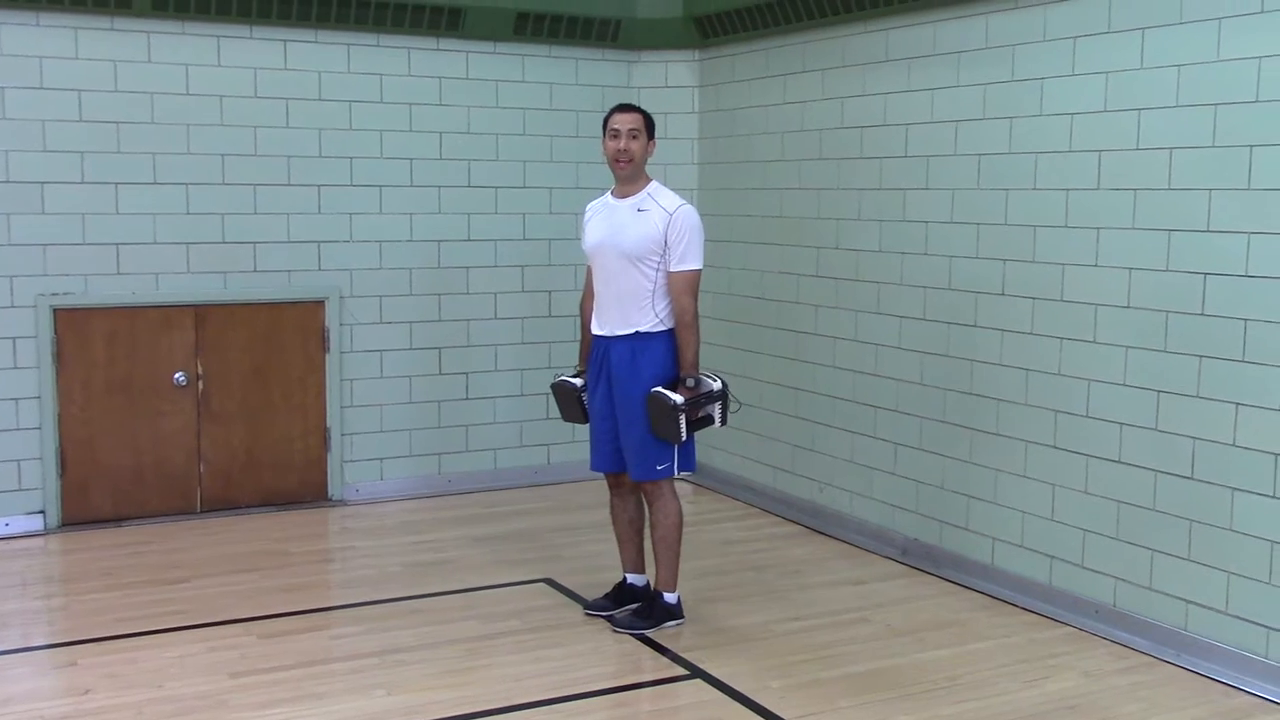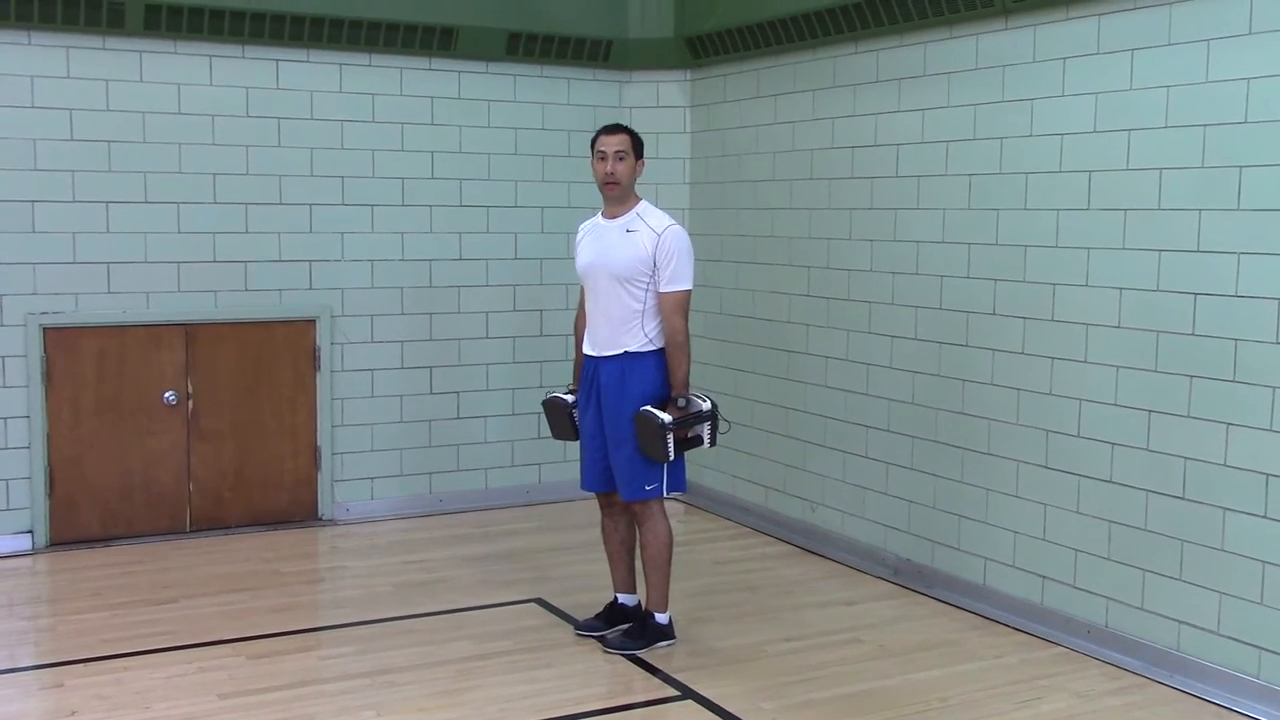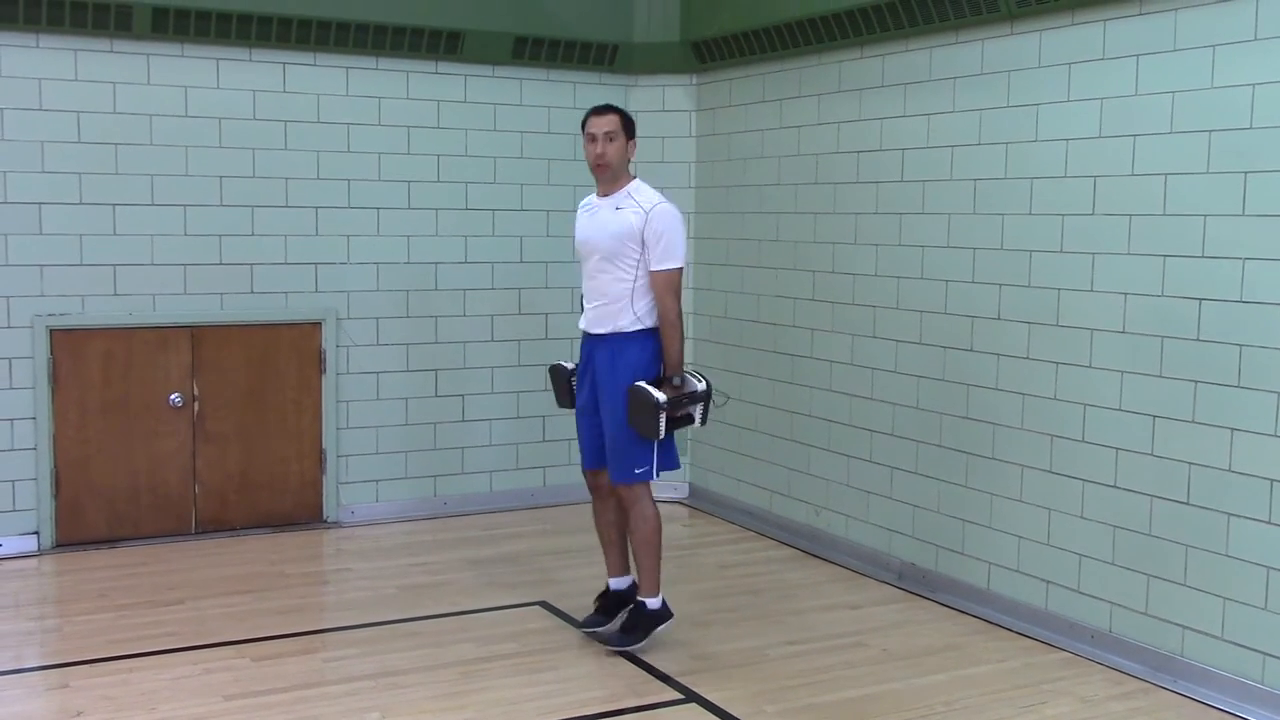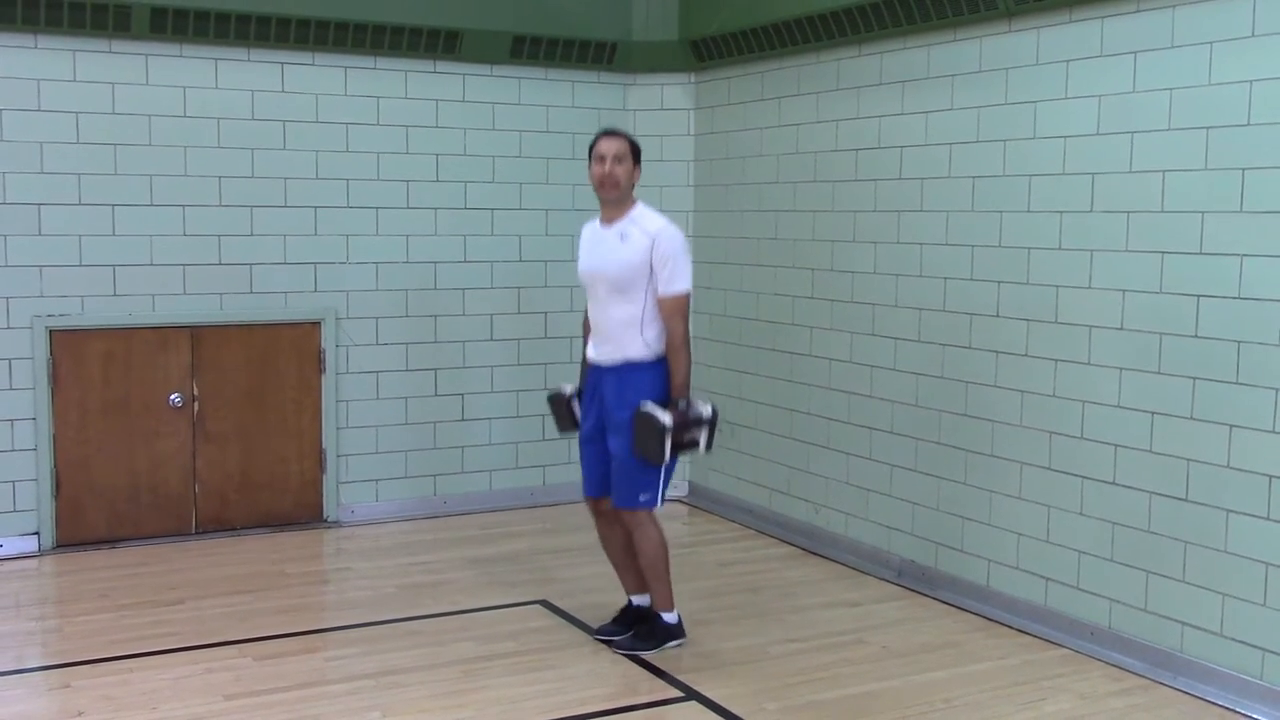
dt=1s
person 1, frame 1
left shoulder: (674, 213)
right shoulder: (594, 212)
left elbow: (685, 305)
left wrist: (688, 378)
right wrist: (584, 361)
left hip: (650, 354)
right hip: (605, 353)
left knee: (655, 480)
right knee: (617, 477)
left ankle: (666, 598)
right ankle: (632, 582)
person 1, frame 2
left shoulder: (663, 233)
right shoulder: (587, 233)
left elbow: (676, 325)
left wrist: (678, 399)
right wrist: (577, 381)
left hip: (639, 374)
right hip: (596, 374)
left knee: (644, 502)
right knee: (609, 498)
left ankle: (658, 619)
right ankle: (624, 603)
person 1, frame 3
left shoulder: (653, 211)
right shoulder: (586, 209)
left elbow: (668, 302)
left wrist: (673, 379)
left hip: (633, 352)
right hip: (594, 351)
left knee: (631, 484)
right knee: (598, 479)
left ankle: (650, 603)
right ankle: (618, 588)
person 1, frame 4
left shoulder: (659, 235)
right shoulder: (589, 234)
left elbow: (675, 327)
left wrist: (678, 402)
right wrist: (585, 380)
left hip: (640, 381)
right hip: (600, 379)
left knee: (633, 508)
right knee: (602, 504)
left ankle: (666, 619)
right ankle: (637, 605)
